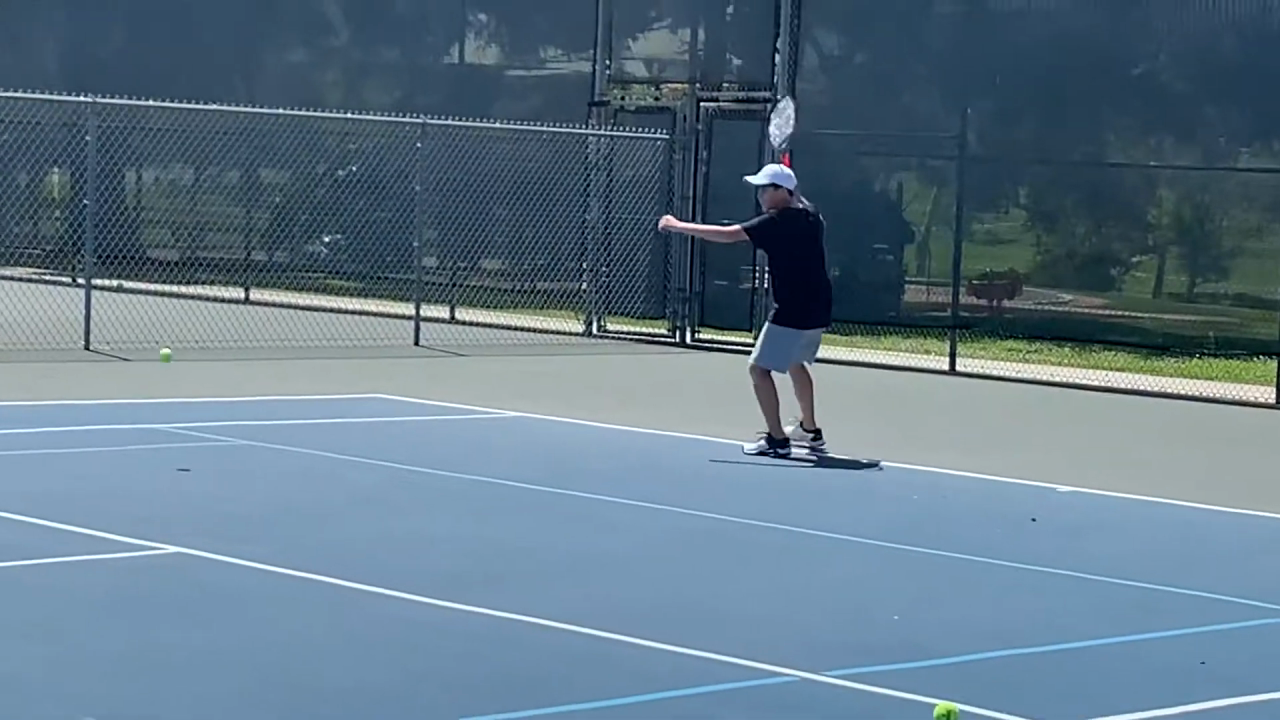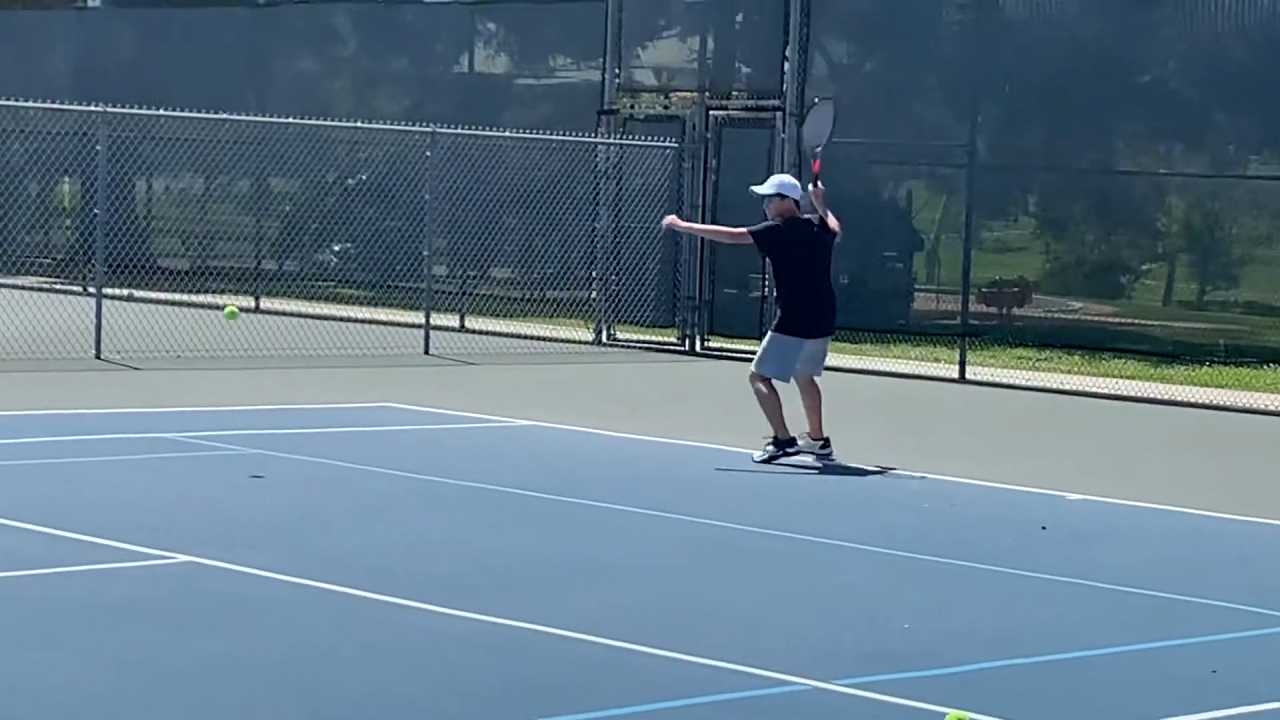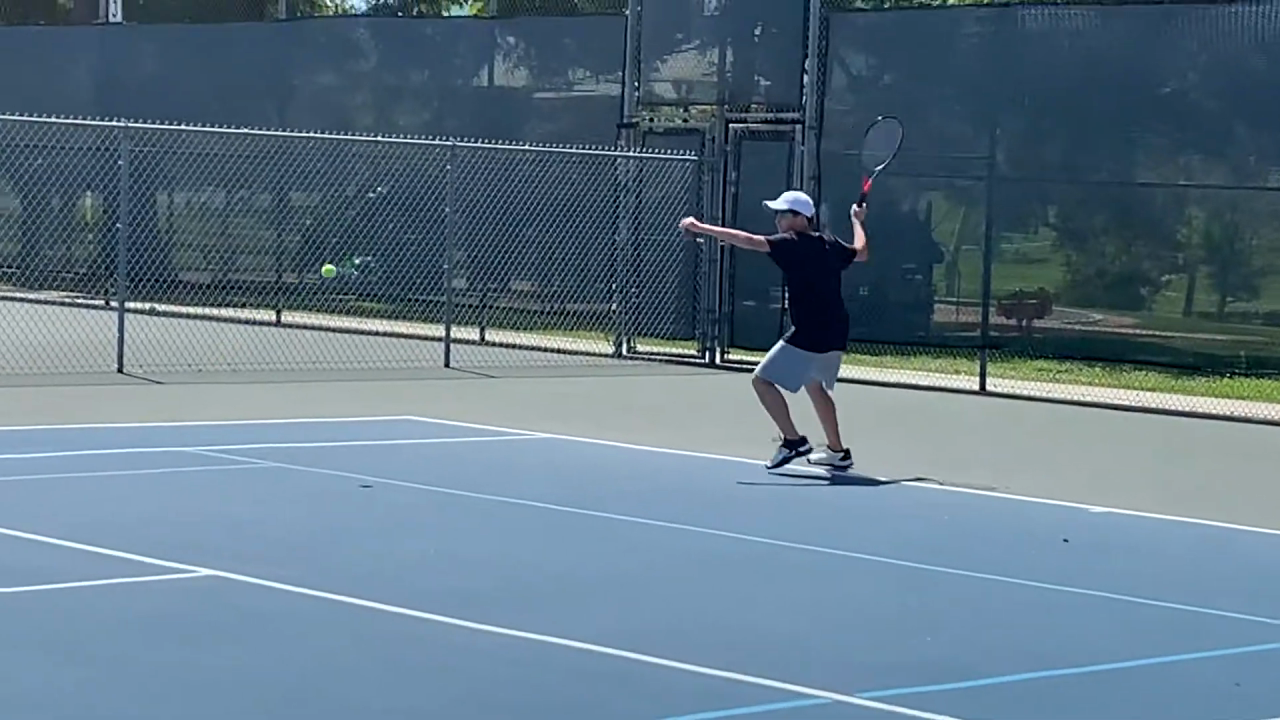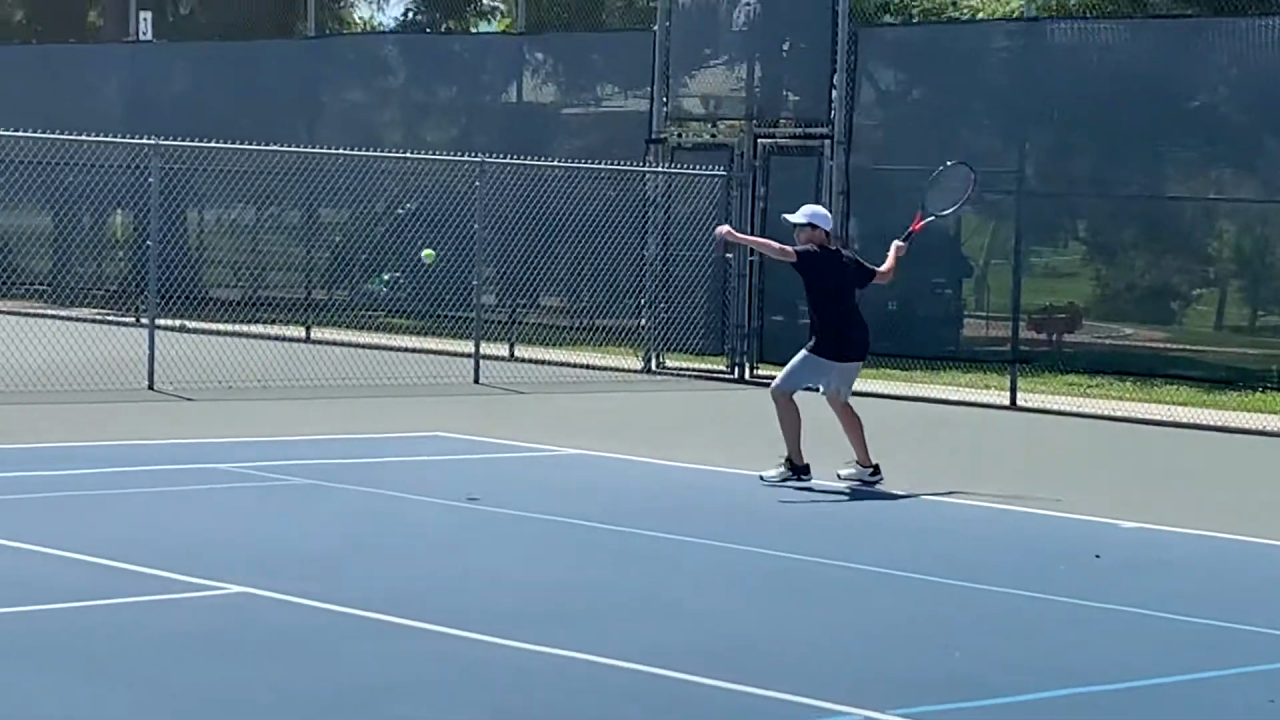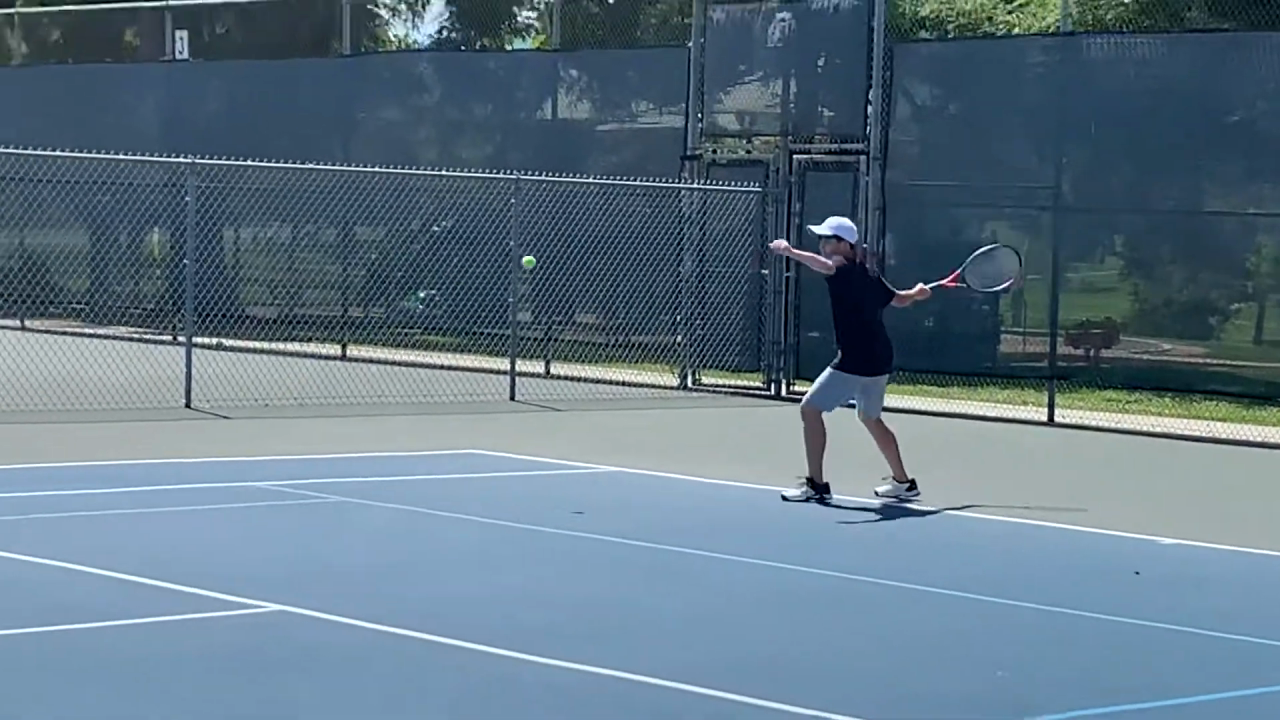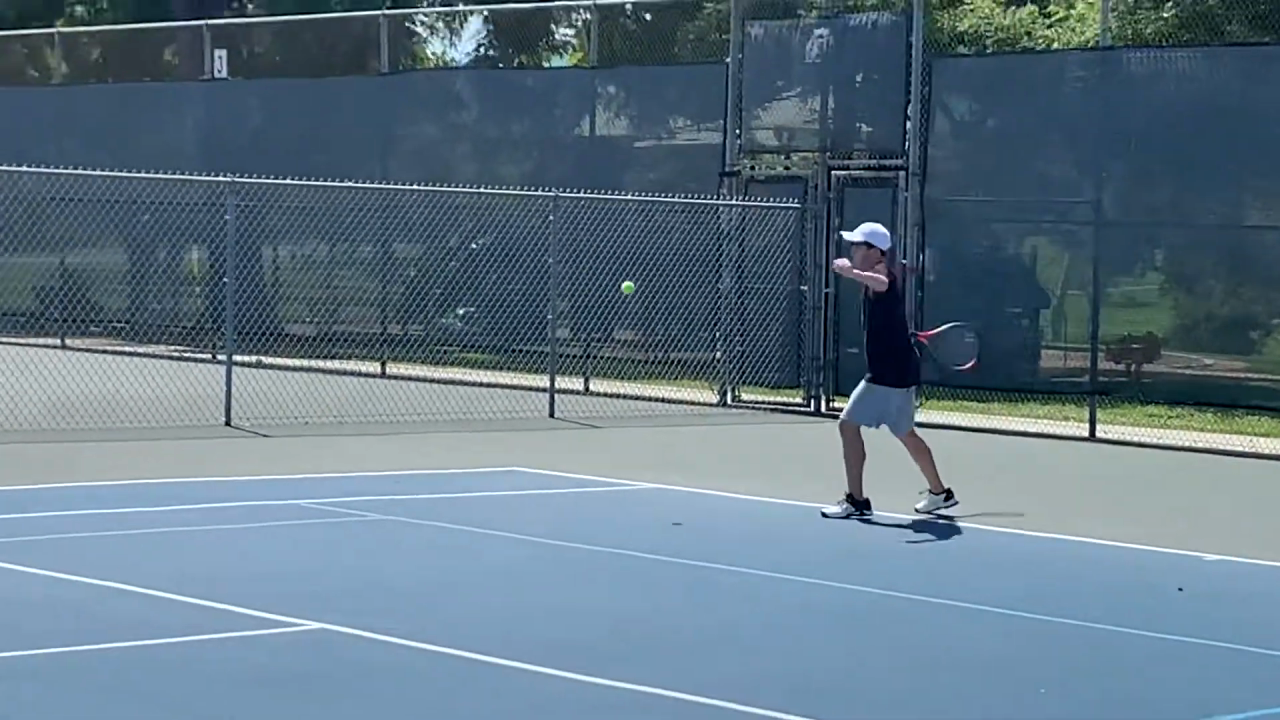
dt=0.1s
person 1, frame 1
left shoulder: (773, 221)
right shoulder: (809, 213)
left elbow: (726, 234)
left wrist: (677, 225)
right wrist: (795, 191)
left hip: (792, 312)
right hip: (820, 312)
left knee: (759, 369)
right knee: (795, 362)
left ankle: (776, 439)
right ankle: (809, 429)
person 1, frame 2
left shoulder: (778, 230)
right shoulder: (817, 224)
left elbow: (730, 235)
right elbow: (836, 228)
left wrist: (682, 225)
right wrist: (819, 202)
left hip: (795, 323)
right hip: (823, 322)
left knee: (760, 378)
right knee: (803, 373)
left ankle: (783, 440)
right ankle: (817, 438)
person 1, frame 3
left shoulder: (792, 244)
right shoulder: (830, 244)
left elbow: (750, 241)
right elbow: (861, 253)
left wrist: (701, 228)
right wrist: (858, 221)
left hip: (807, 336)
right hip: (836, 336)
left knee: (763, 380)
right knee: (814, 386)
left ankle: (793, 439)
right ankle: (838, 451)
person 1, frame 4
left shoulder: (813, 255)
right shoulder: (847, 259)
left elbow: (779, 251)
right elbow: (884, 275)
left wrist: (736, 236)
right wrist: (895, 251)
left hip: (828, 346)
right hip: (855, 347)
left knee: (781, 391)
right knee: (837, 400)
left ankle: (796, 464)
right ankle: (866, 466)
person 1, frame 5
left shoulder: (844, 268)
right shoulder: (867, 275)
left elbow: (823, 266)
right elbow: (898, 299)
left wrist: (789, 250)
right wrist: (918, 292)
left hip: (855, 361)
right hip: (878, 361)
left knee: (810, 409)
right knee: (871, 419)
left ankle: (816, 484)
right ankle: (903, 482)
person 1, frame 6
left shoulder: (881, 277)
right shoulder: (875, 278)
left elbow: (879, 283)
left wrist: (851, 272)
left hip: (888, 373)
right hip: (903, 371)
left knee: (848, 425)
right knee: (905, 433)
left ankle: (856, 501)
right ankle: (940, 493)
